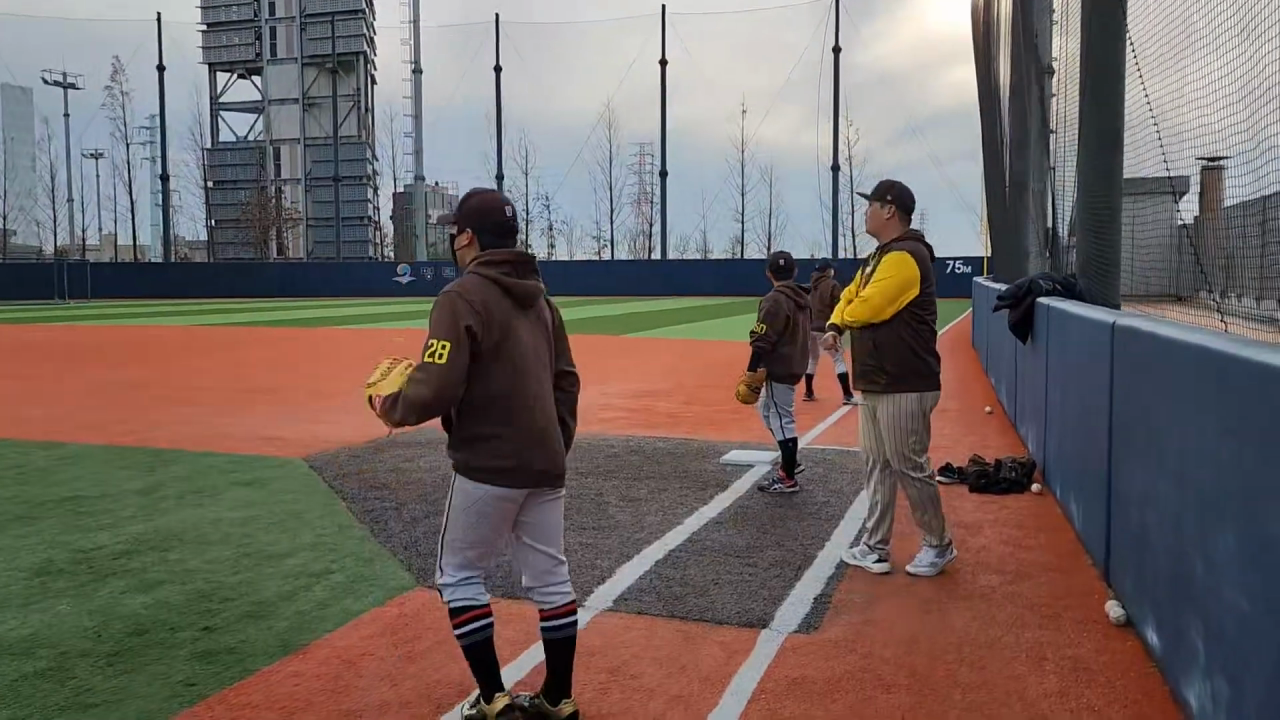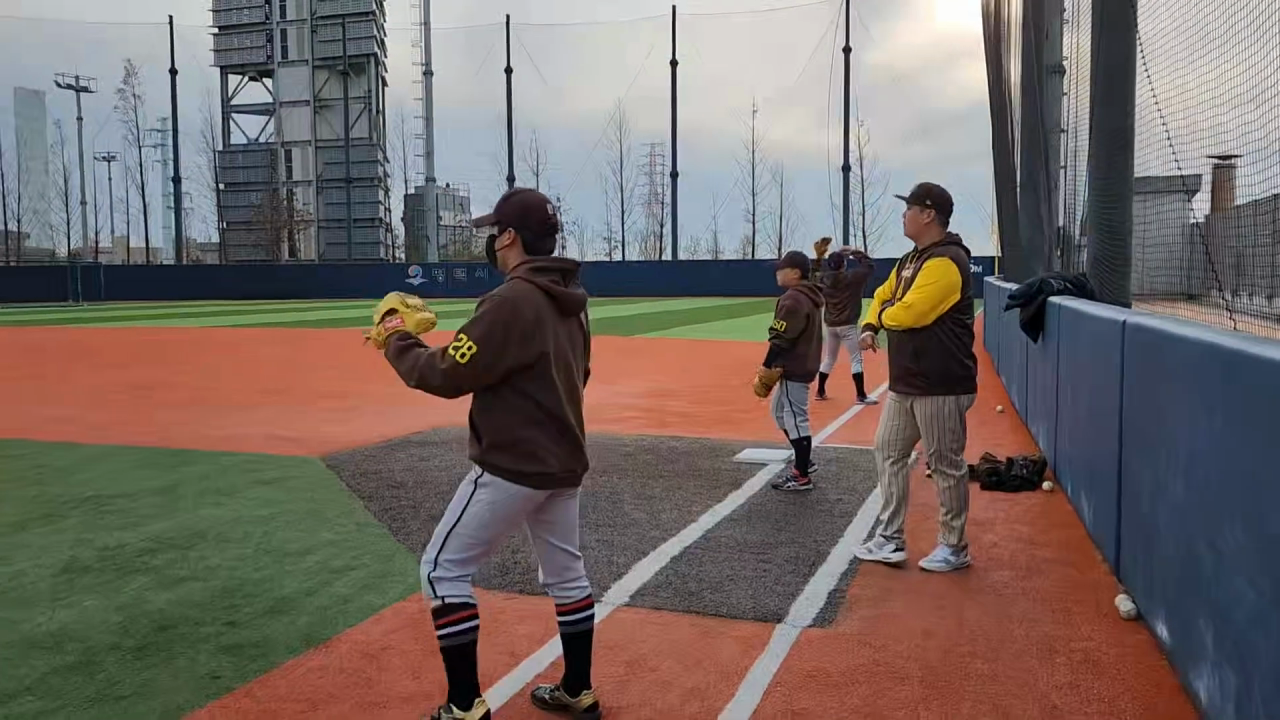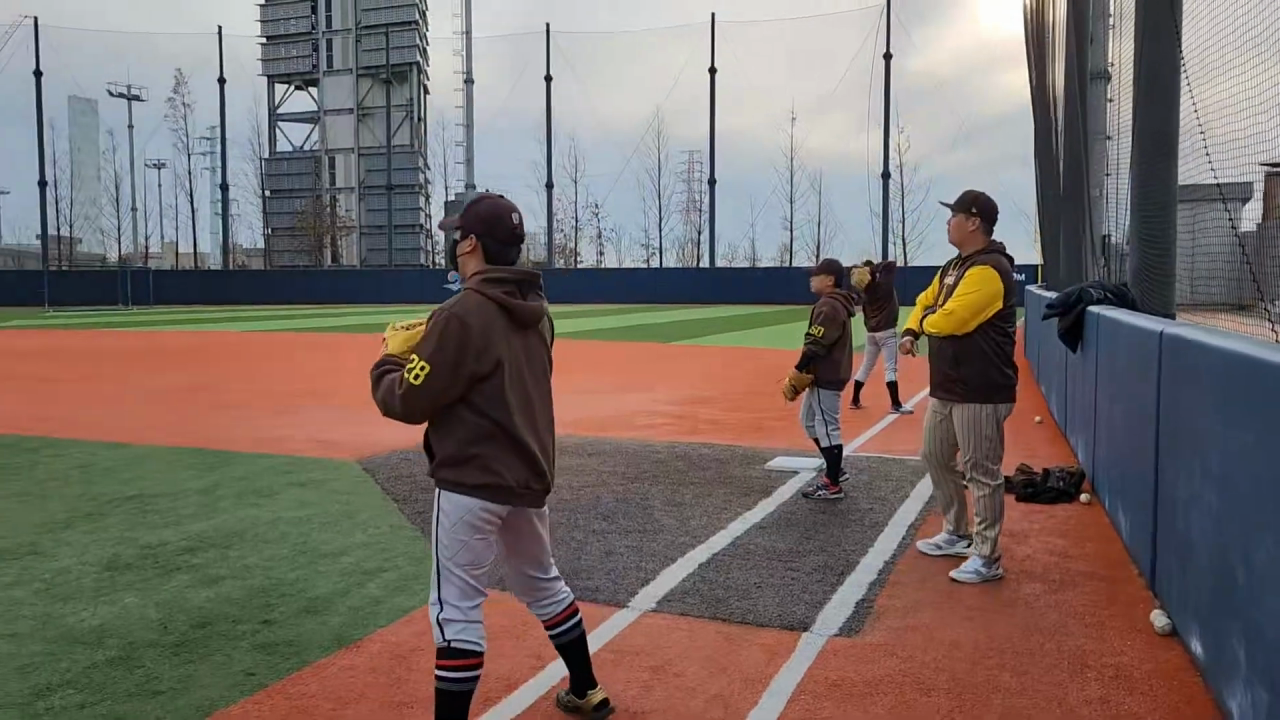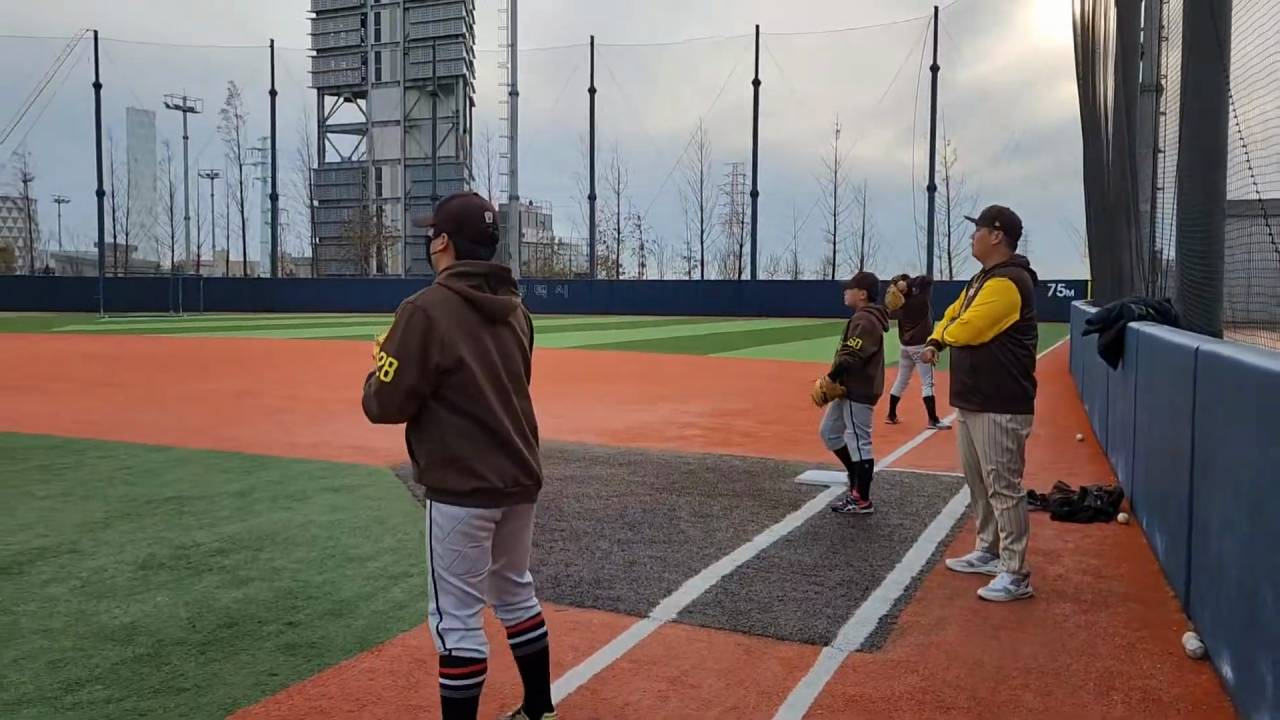
dt=0.4s
person 1, frame 1
left shoulder: (461, 296)
right shoulder: (538, 297)
left elbow: (436, 390)
right elbow: (565, 378)
left wrist: (391, 407)
left hip: (487, 466)
right hip: (545, 464)
left knee: (460, 575)
right knee: (550, 576)
person 1, frame 2
left shoulder: (509, 301)
right shoulder: (571, 302)
left elbow: (447, 375)
left wrist: (399, 343)
left hip: (509, 467)
right hip: (563, 463)
left knee: (444, 569)
right knee: (567, 574)
person 1, frame 3
left shoulder: (460, 314)
right shoulder: (535, 312)
left elbow: (409, 402)
left wrist: (387, 362)
left hip: (470, 485)
right hip: (529, 479)
left knee: (455, 611)
right knee: (543, 585)
person 1, frame 4
left shoulder: (425, 310)
right shoulder: (515, 308)
left elbow: (386, 404)
left wrist: (379, 371)
left hip: (461, 488)
right hip: (519, 480)
left knee: (457, 616)
right knee: (515, 592)
person 2, frame 1
left shoulder: (905, 257)
right shoulder: (879, 257)
left elbow: (867, 309)
right elbow: (850, 297)
left wrist: (846, 314)
right wrist: (835, 326)
left hip: (905, 385)
right hip: (876, 382)
left knee: (908, 468)
right knee: (879, 466)
left ankle: (938, 545)
right ankle: (875, 547)
person 2, frame 2
left shoulder: (946, 262)
right shoulder: (910, 260)
left elbow: (909, 313)
right elbow: (883, 296)
left wrist: (883, 314)
right wrist: (870, 327)
left hip: (941, 386)
right hip: (905, 383)
left knee: (946, 466)
right knee: (889, 454)
left ankle: (954, 547)
right ankle: (890, 540)
person 2, frame 3
left shoulder: (989, 270)
right shoulder: (954, 266)
left elbow: (949, 320)
right elbow: (925, 302)
left wrist: (925, 321)
right wrist: (911, 332)
left hip: (980, 392)
right hip: (946, 389)
left knee: (981, 474)
right knee: (935, 458)
left ankle: (987, 558)
right ankle: (957, 534)
person 2, frame 4
left shoulder: (1007, 282)
right shoulder: (982, 279)
left elbow: (966, 330)
right elbow: (953, 316)
left wrist: (945, 333)
right wrist: (934, 343)
left hip: (1001, 405)
right hip: (972, 400)
left knee: (1004, 487)
right knee: (977, 481)
left ankle: (1015, 574)
right ankle: (988, 552)
person 3, frame 1
left shoulder: (774, 300)
right shoulder: (801, 299)
left elbow: (762, 340)
left wrist: (751, 372)
left hip: (779, 369)
right hip: (793, 365)
left knee: (782, 420)
right knee: (767, 410)
left ankle: (788, 478)
right ankle: (790, 462)
person 3, frame 2
left shoulder: (792, 299)
right shoulder: (810, 298)
left elbow: (781, 337)
left wrist: (766, 367)
left hip: (793, 368)
right hip: (802, 365)
left knee: (795, 418)
right knee: (781, 412)
left ankle: (801, 476)
right ankle: (803, 461)
person 3, frame 3
left shoulder: (827, 306)
right shoulder: (837, 304)
left elbow: (817, 344)
left wrist: (798, 369)
right wrist: (806, 371)
left hip: (825, 377)
right hip: (824, 374)
left knee: (827, 427)
right knee: (810, 421)
left ankle: (832, 485)
right ankle: (834, 470)
person 3, frame 4
left shoulder: (864, 320)
right shoulder: (866, 318)
left elbow: (852, 357)
left wrist: (830, 378)
right wrist: (835, 381)
left hip: (858, 391)
right hip: (850, 388)
left knee: (858, 441)
right knee: (829, 431)
left ankle: (862, 500)
right ankle: (857, 475)
